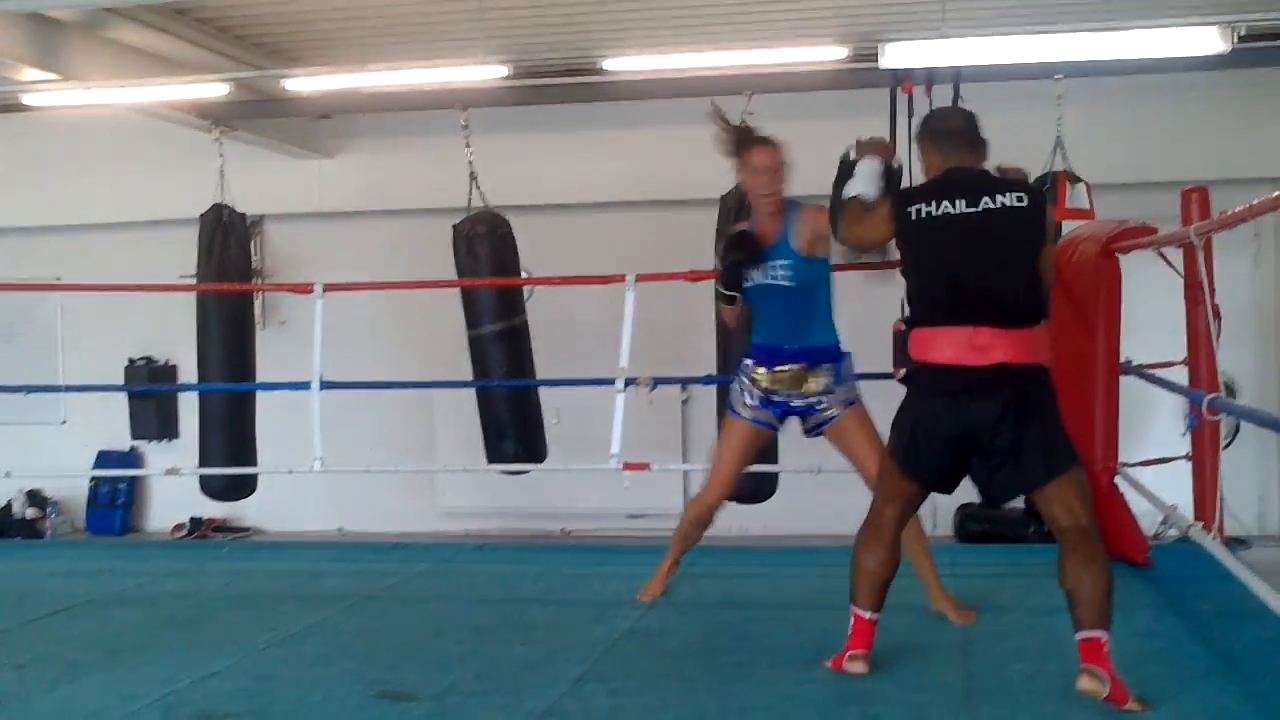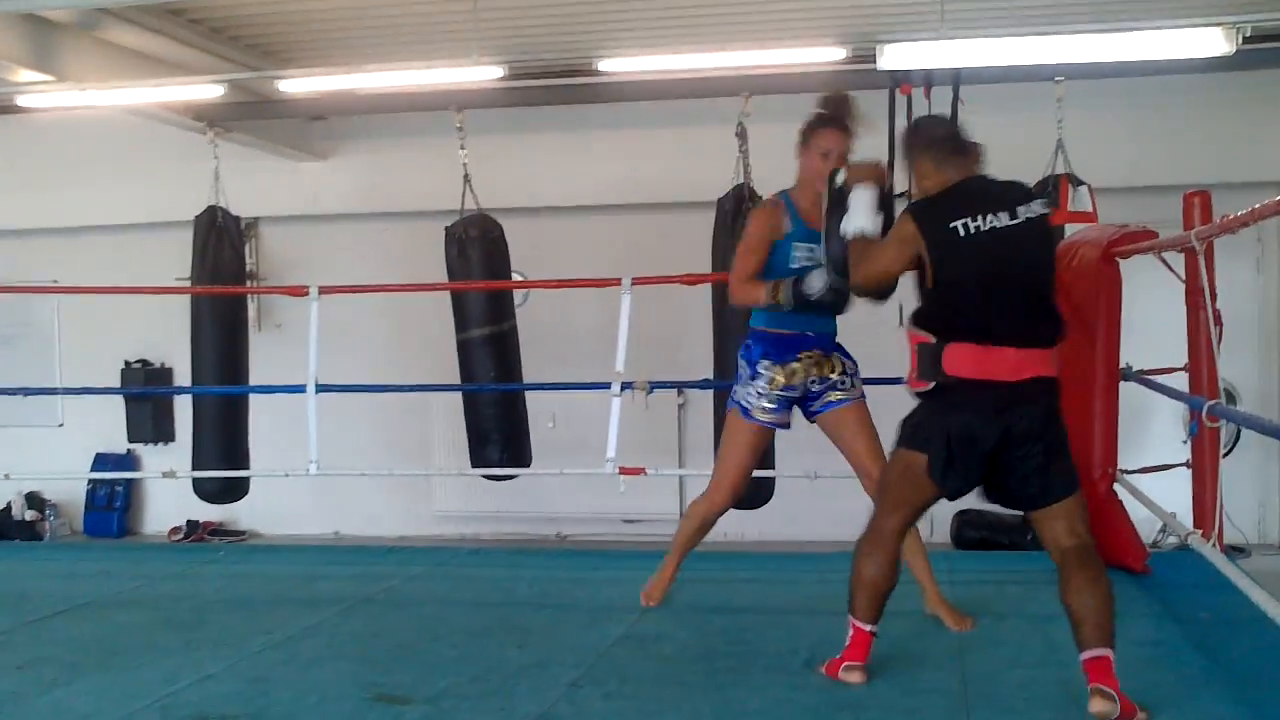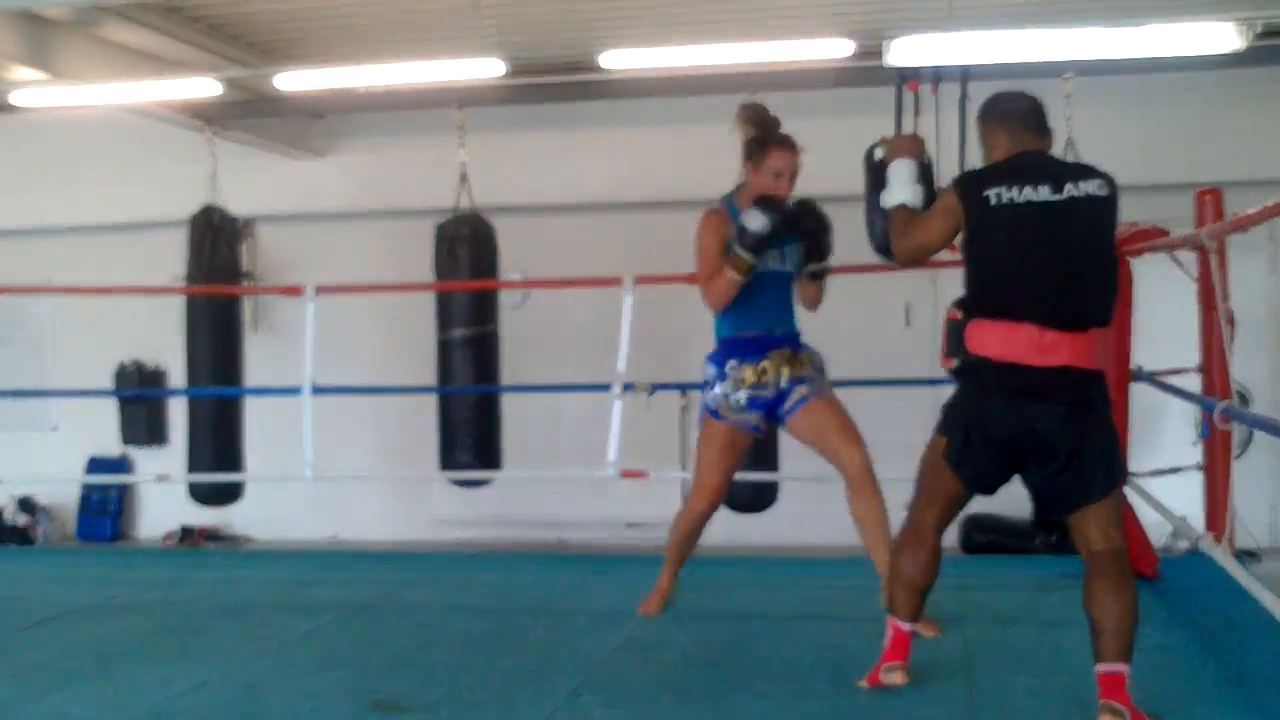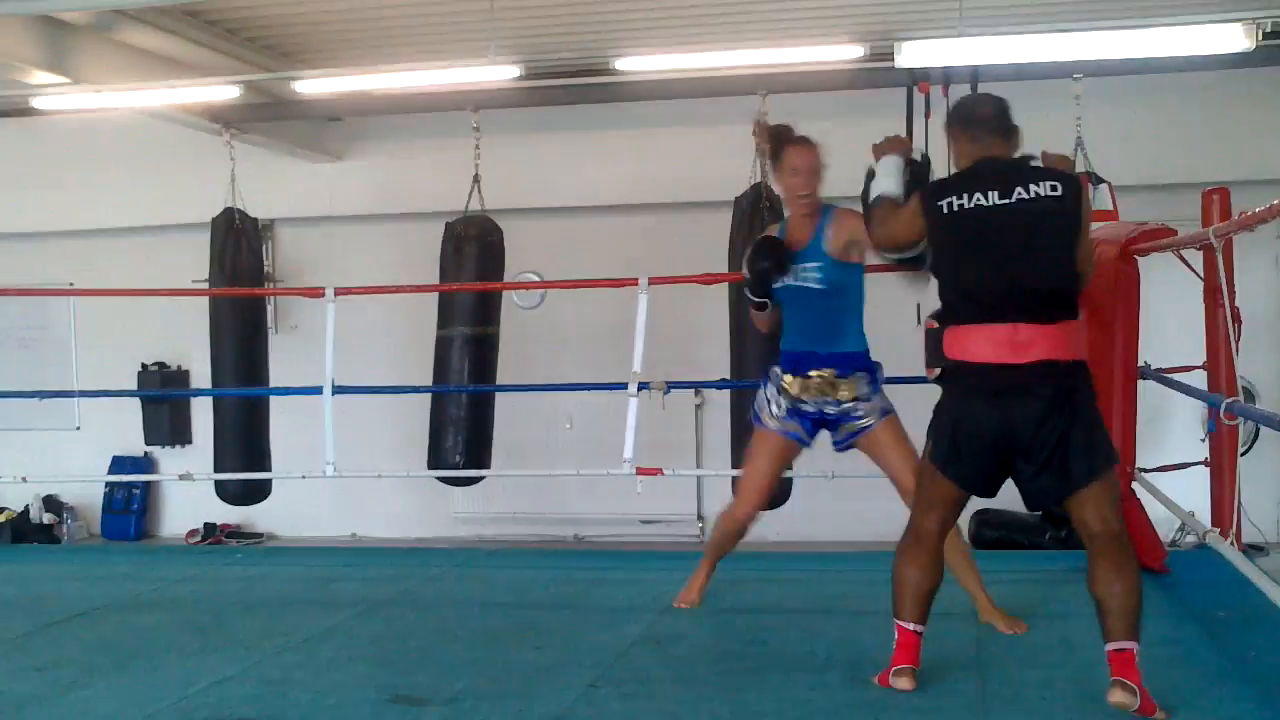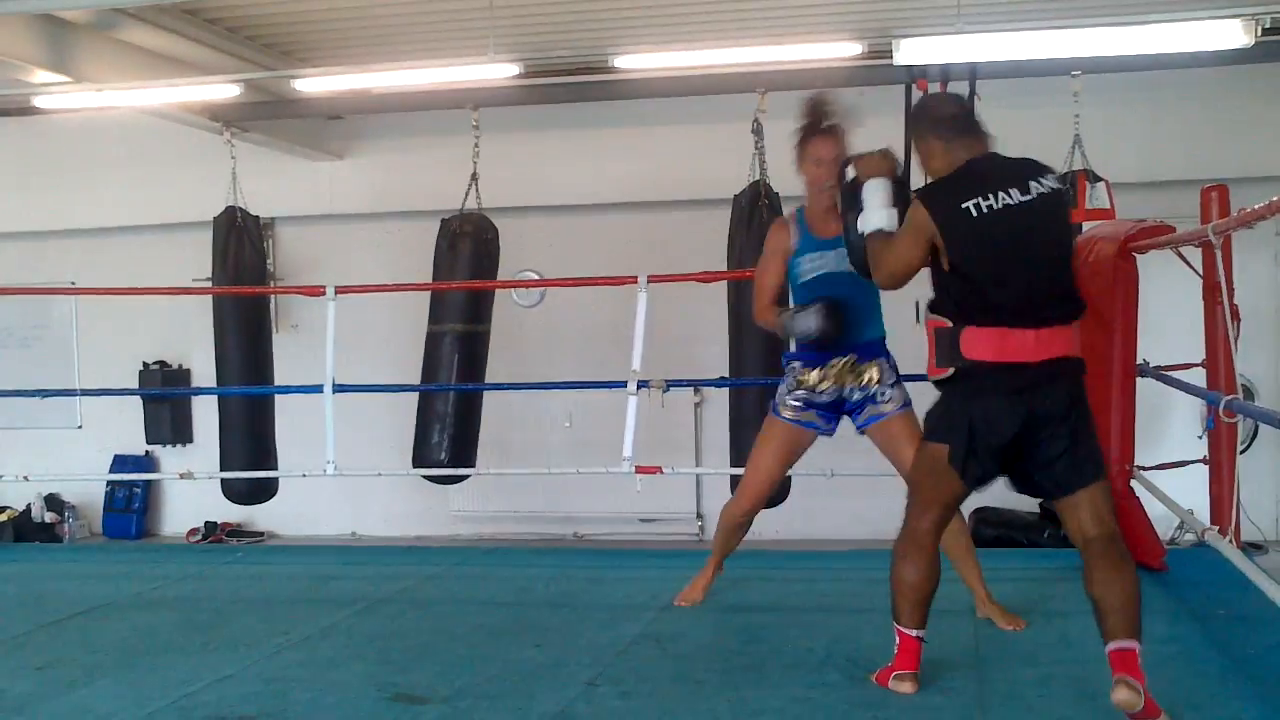
dt=0.3s
person 1, frame 1
left shoulder: (910, 205)
right shoulder: (1028, 200)
left elbow: (853, 232)
left wrist: (868, 166)
left hip: (937, 392)
right hip: (1015, 390)
left knee: (886, 516)
right knee: (1077, 526)
left ankle: (858, 645)
right ankle: (1095, 664)
person 1, frame 2
left shoulder: (929, 219)
right shoulder: (1034, 204)
left elbow: (862, 275)
left hip: (958, 403)
right hip: (1035, 403)
left knee: (886, 525)
right knee: (1074, 546)
left ankle: (854, 655)
person 1, frame 3
left shoulder: (974, 190)
right shoulder: (1100, 188)
left elbow: (905, 245)
left wrist: (902, 169)
left hip: (990, 386)
right hip: (1072, 392)
left knee: (925, 520)
right knee: (1104, 547)
left ankle: (893, 657)
person 1, frame 4
left shoulder: (934, 199)
right shoulder: (1061, 186)
left elbow: (886, 232)
left wrist: (889, 167)
left hip: (972, 390)
right hip: (1054, 385)
left knee: (926, 525)
right knee: (1104, 531)
left ankle: (903, 661)
person 1, frame 5
left shoulder: (935, 204)
right shoulder: (1046, 180)
left elbow: (885, 272)
left wrist: (875, 190)
left hip: (978, 388)
right hip: (1056, 384)
left knee: (922, 525)
right knee: (1098, 533)
left ankle: (904, 663)
person 2, frame 1
left shoulder: (813, 219)
right shoulder: (743, 234)
right elbow: (731, 319)
right wrist: (729, 281)
left hip: (822, 374)
right hip: (762, 374)
right knee: (716, 491)
left ankle: (937, 592)
right ankle: (667, 566)
person 2, frame 2
left shoulder: (840, 214)
right shoulder: (770, 213)
right elbow: (740, 290)
right wrist: (799, 292)
left hip: (825, 362)
right hip: (765, 363)
left knee: (878, 477)
right knee: (723, 492)
left ankle: (933, 597)
right ankle: (669, 569)
person 2, frame 3
left shoulder: (795, 216)
right shoulder: (718, 219)
left elbow: (811, 301)
right elbow: (714, 297)
left wrist: (815, 258)
right wrist: (749, 244)
left hip: (792, 363)
right hip: (736, 368)
left knee: (858, 467)
right knee: (704, 499)
right ankle: (666, 580)
person 2, frame 4
left shoulder: (845, 226)
right shoulder: (774, 238)
right elbow: (764, 324)
right wrist: (756, 289)
left hip: (855, 383)
right hip: (791, 384)
left knee: (921, 495)
right knee: (745, 507)
left ankle: (983, 603)
right ankle: (705, 570)
person 2, frame 5
right shoulder: (785, 231)
right elbow: (762, 310)
right wrist: (797, 322)
left hip: (871, 371)
right hip: (808, 376)
right knee: (750, 494)
left ankle: (983, 599)
right ankle: (712, 567)
